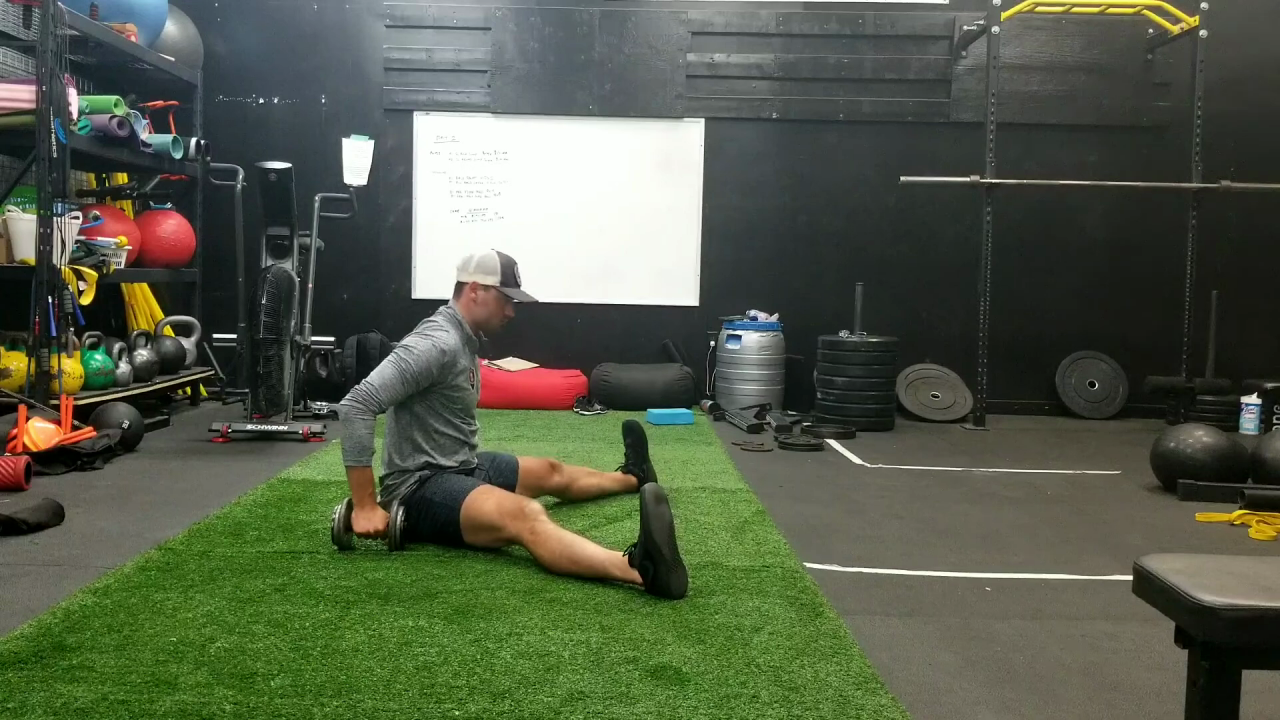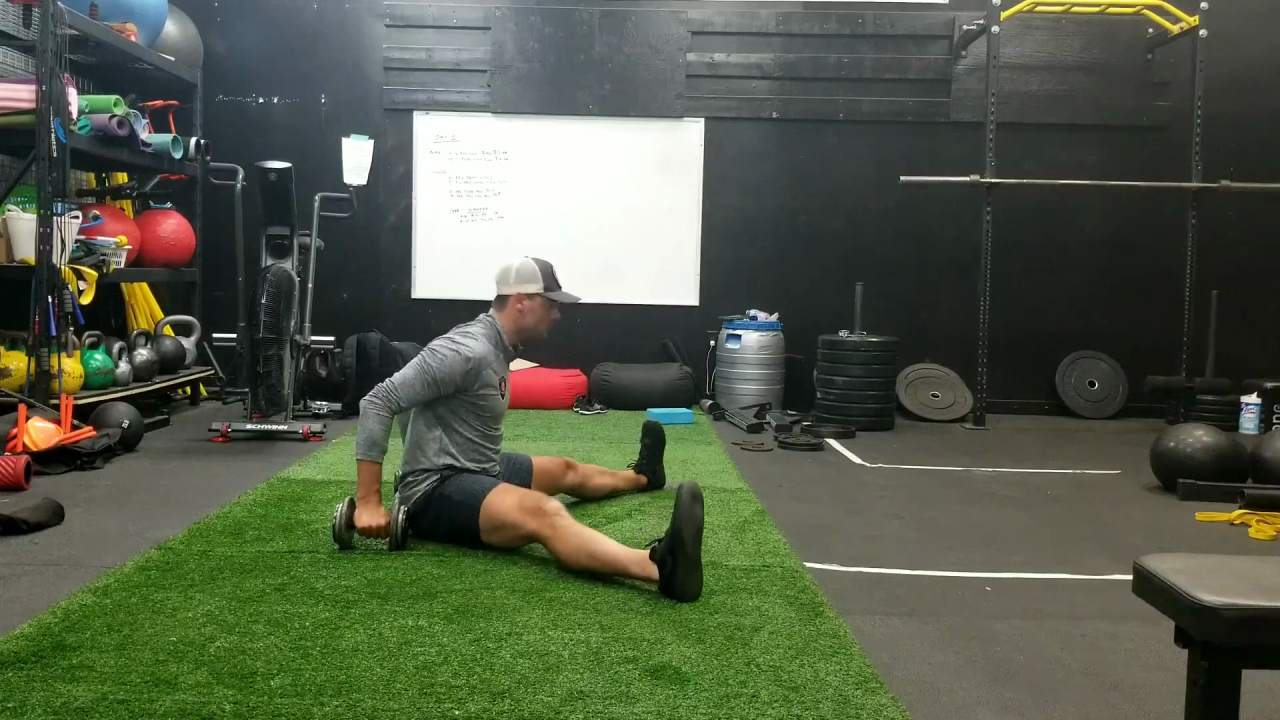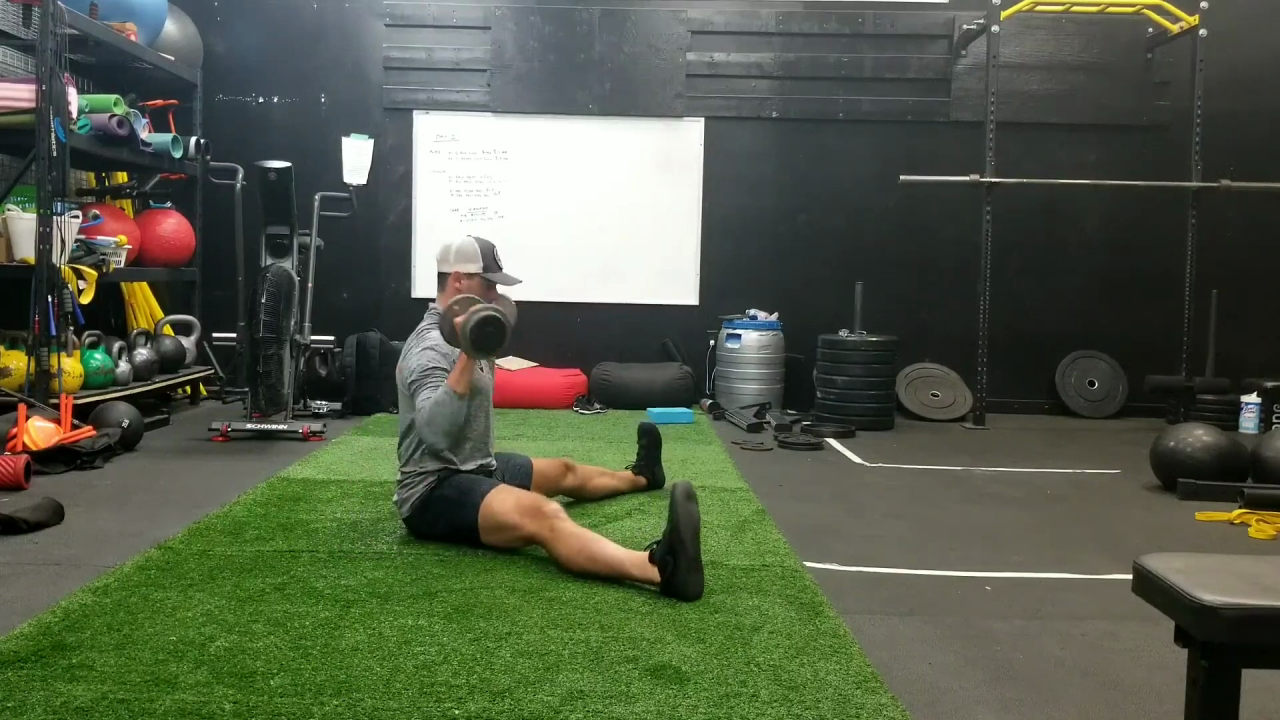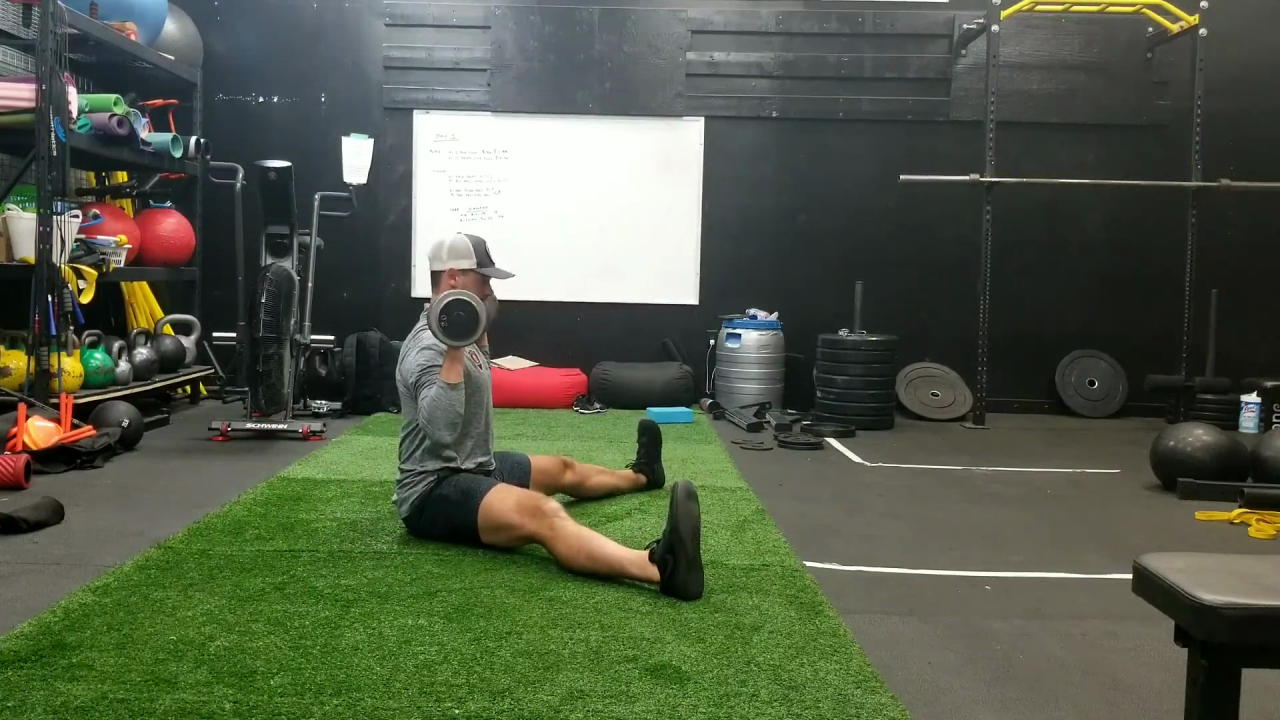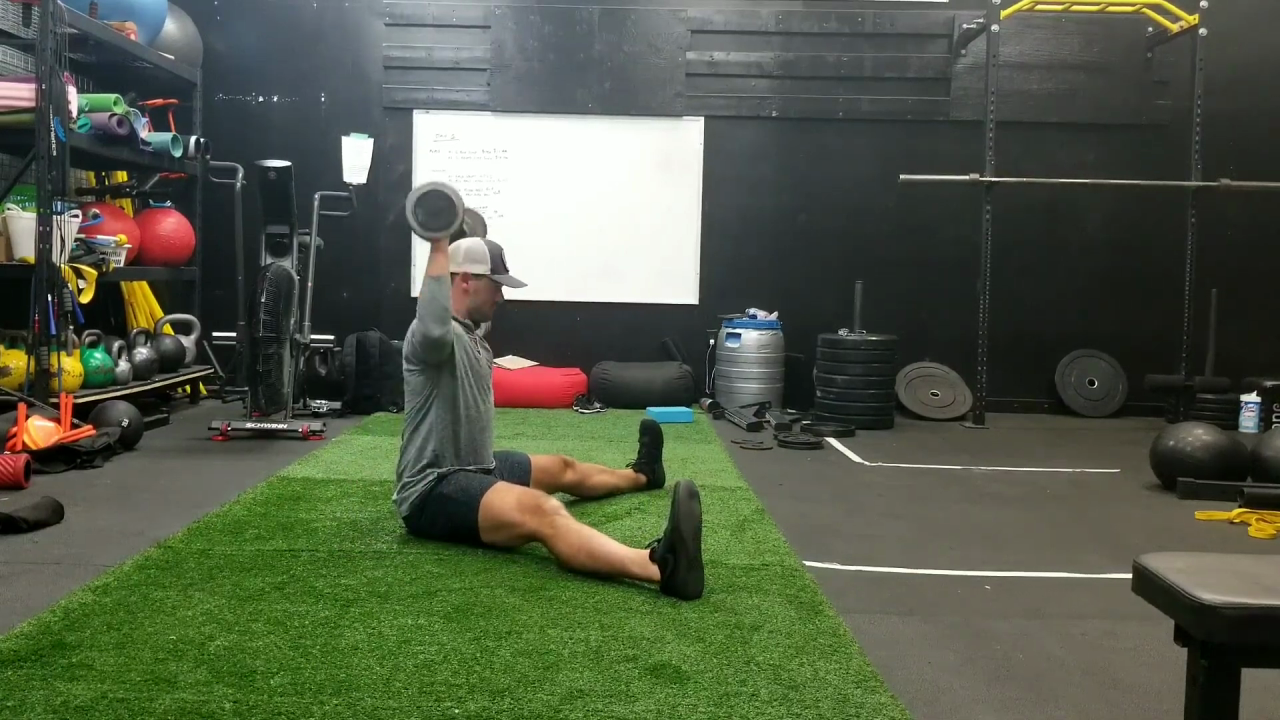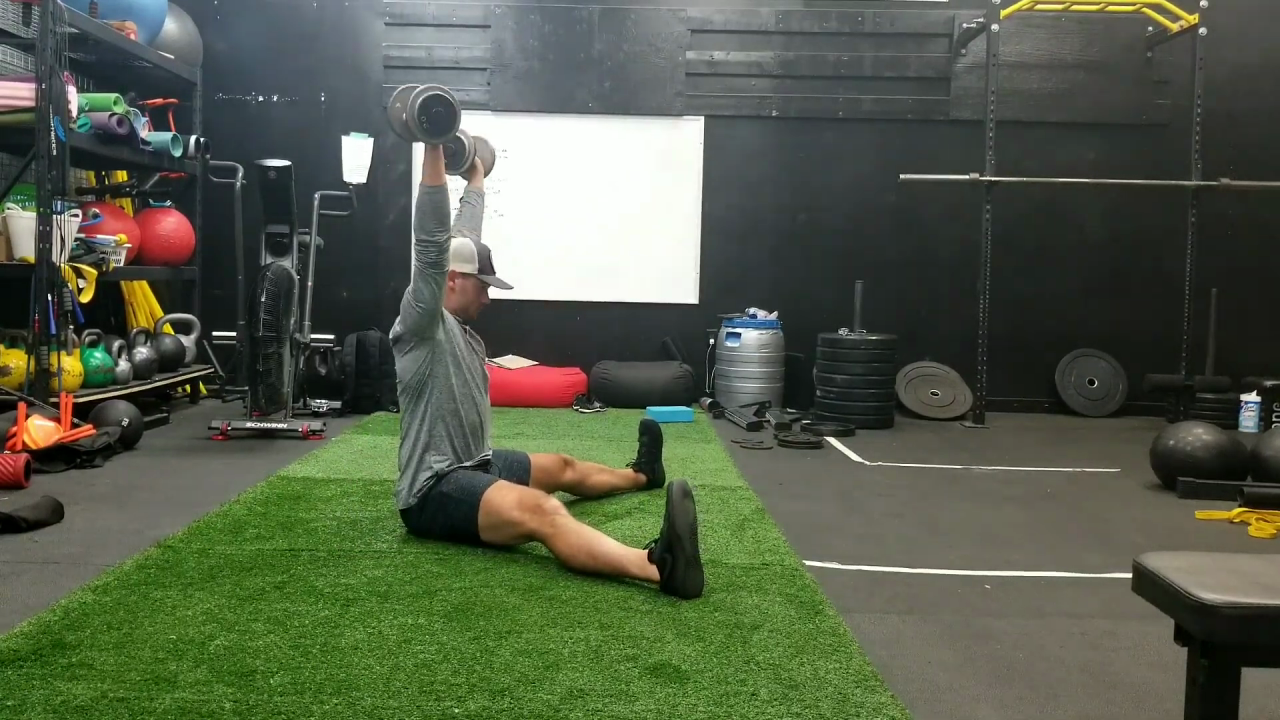
dt=0.7s
person 1, frame 1
left shoulder: (463, 339)
right shoulder: (436, 344)
right elbow: (355, 405)
right wrist: (366, 506)
right hip: (421, 489)
left knee: (549, 472)
right knee: (525, 516)
left ankle: (633, 477)
right ankle: (641, 569)
person 1, frame 2
left shoulder: (496, 348)
right shoulder: (467, 351)
right elbow: (376, 402)
right wrist: (369, 501)
right hip: (437, 491)
left knee: (564, 470)
right knee: (543, 514)
left ankle: (642, 476)
right ankle: (660, 566)
person 1, frame 3
right shoulder: (431, 347)
right elbow: (436, 432)
right wrist: (467, 355)
right hip: (433, 492)
left knee: (563, 472)
right knee: (543, 517)
left ankle: (641, 477)
right ankle: (660, 568)
person 1, frame 4
right shoulder: (429, 346)
right elbow: (441, 428)
left wrist: (478, 335)
right wrist: (454, 351)
right hip: (433, 491)
left knee: (562, 469)
right knee: (542, 516)
left ankle: (642, 475)
right ankle: (661, 567)
person 1, frame 5
left shoulder: (463, 328)
right shoulder: (433, 331)
right elbow: (434, 327)
left wrist: (468, 245)
right wrist: (439, 246)
left hip: (473, 467)
right hip: (434, 490)
left knee: (562, 468)
right knee: (542, 512)
left ankle: (641, 474)
right ankle: (660, 566)
person 1, frame 6
left shoulder: (452, 323)
right shoulder: (422, 324)
left elbow: (463, 236)
right elbow: (432, 240)
left wrist: (476, 177)
right wrist: (433, 146)
left hip: (473, 466)
right hip: (434, 489)
left knee: (563, 468)
right knee: (540, 512)
left ankle: (641, 474)
right ankle: (660, 566)
